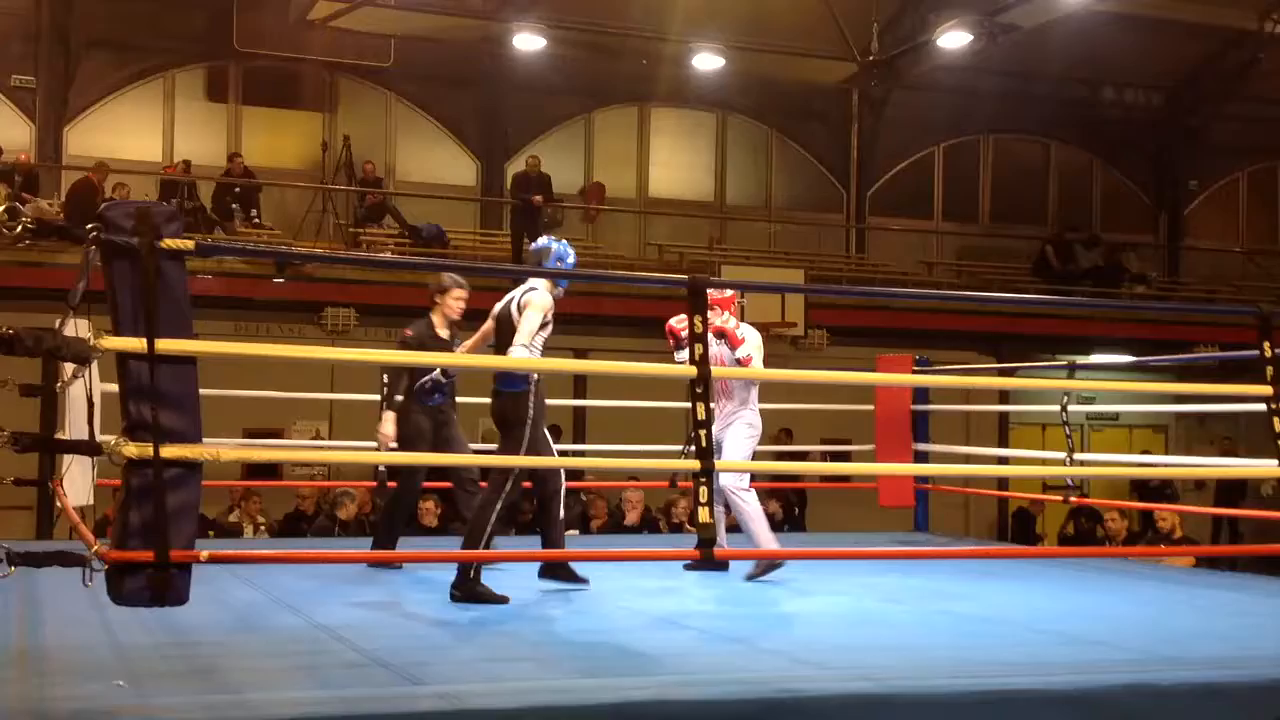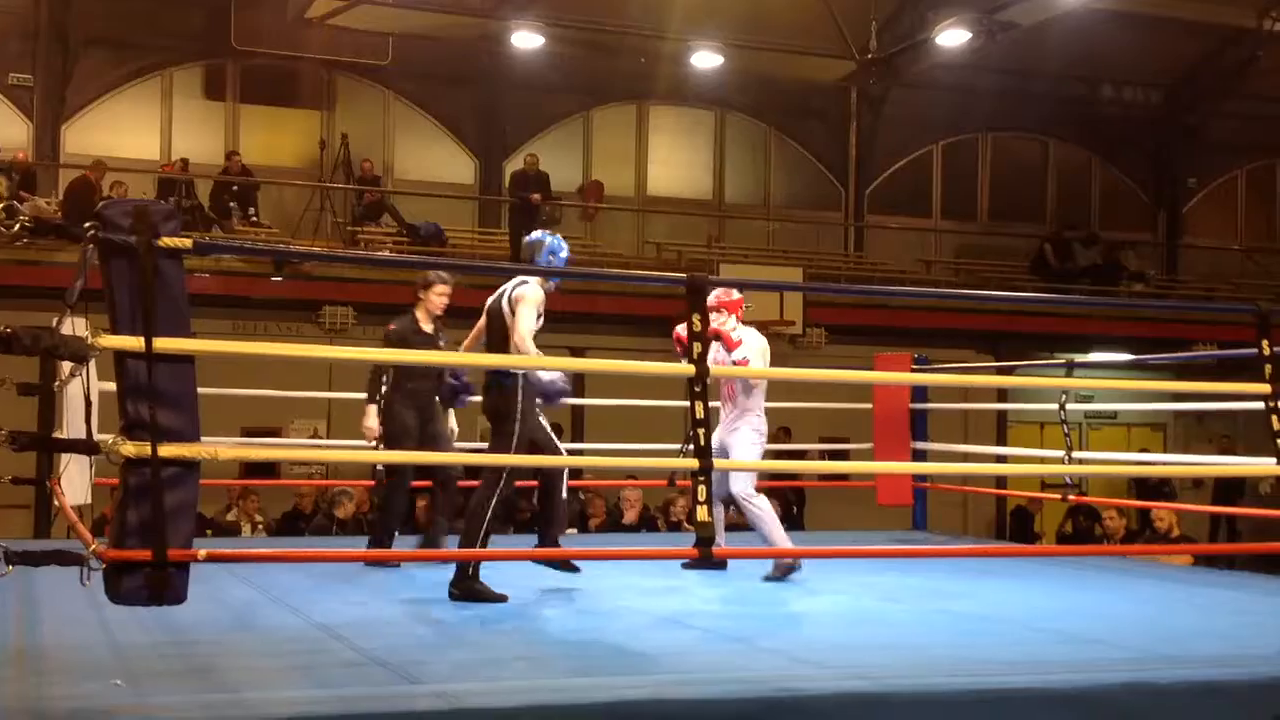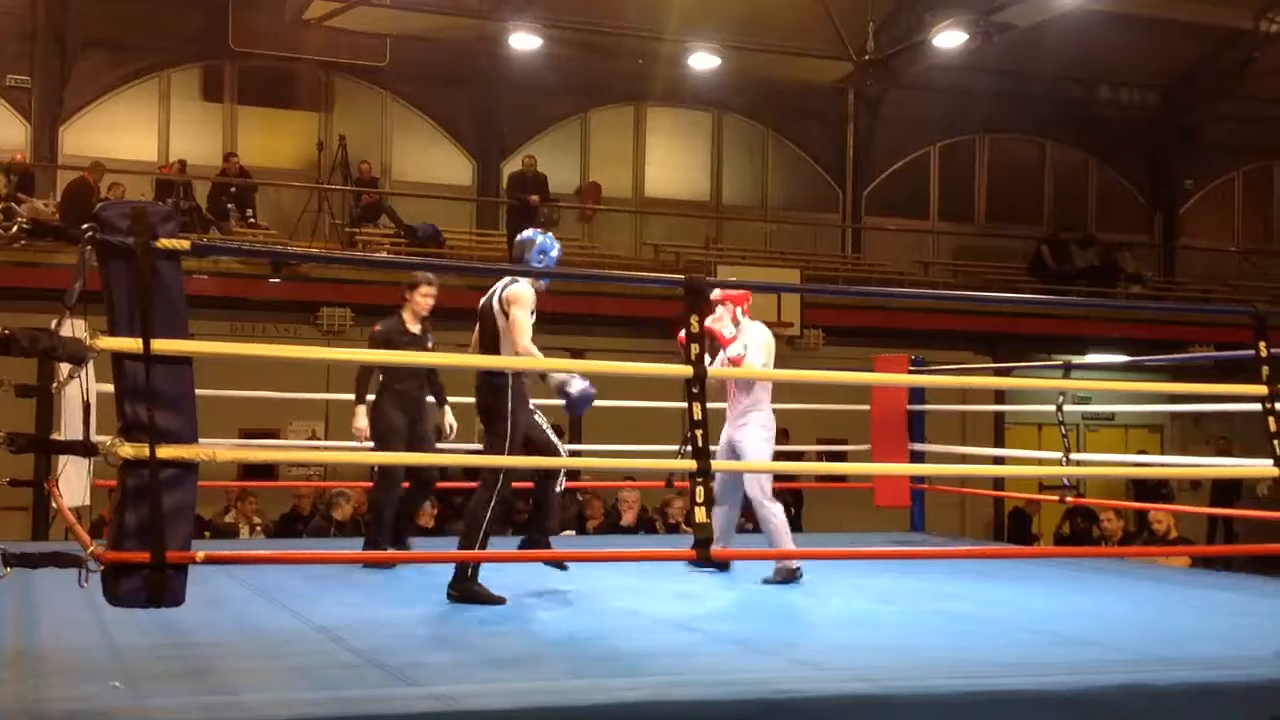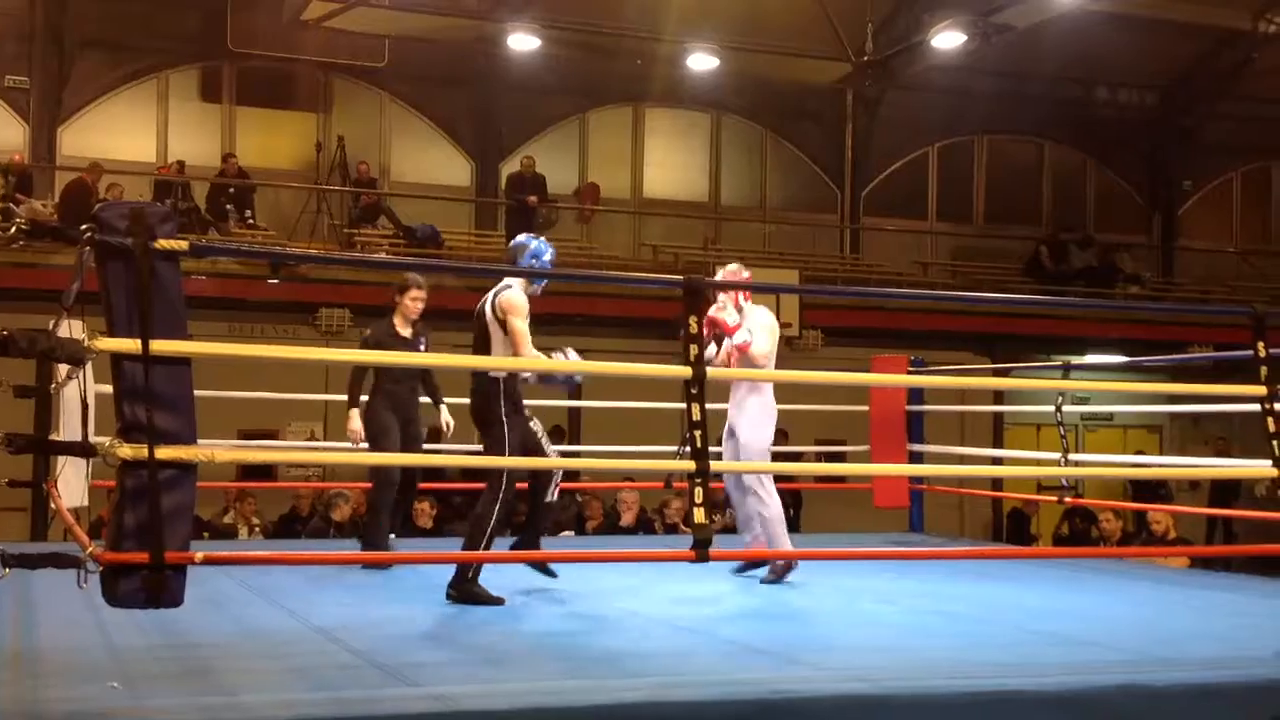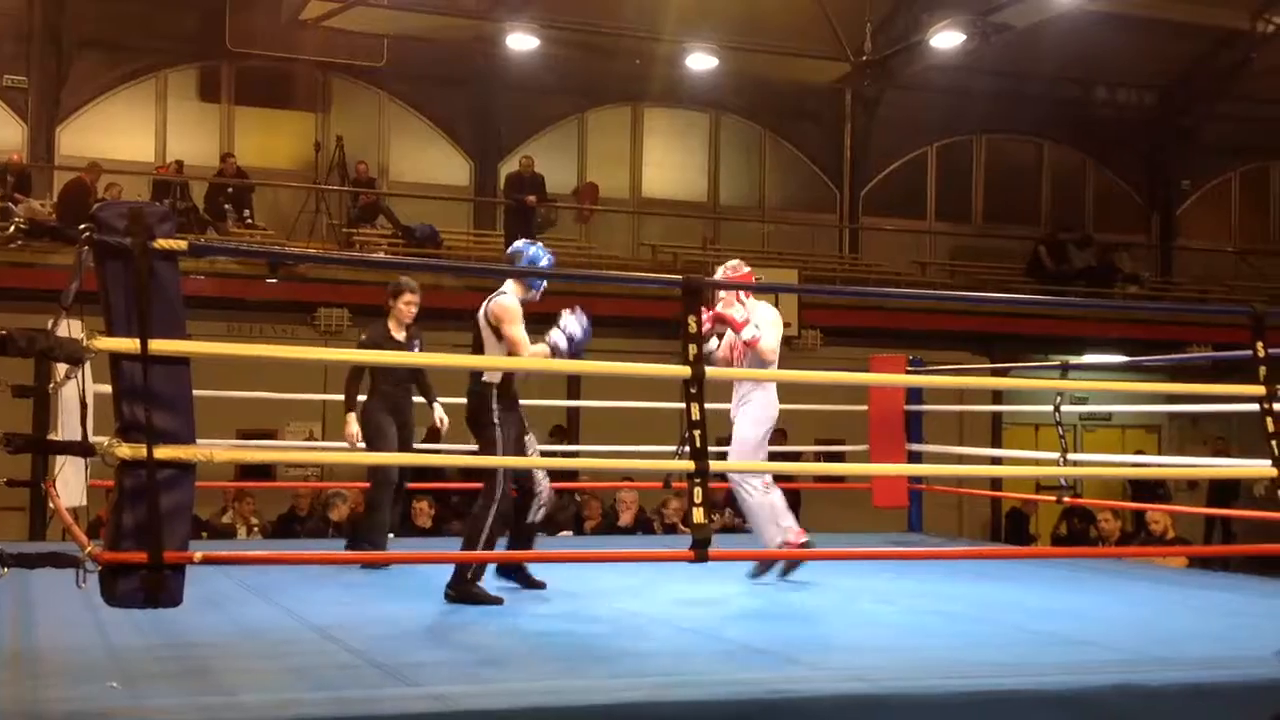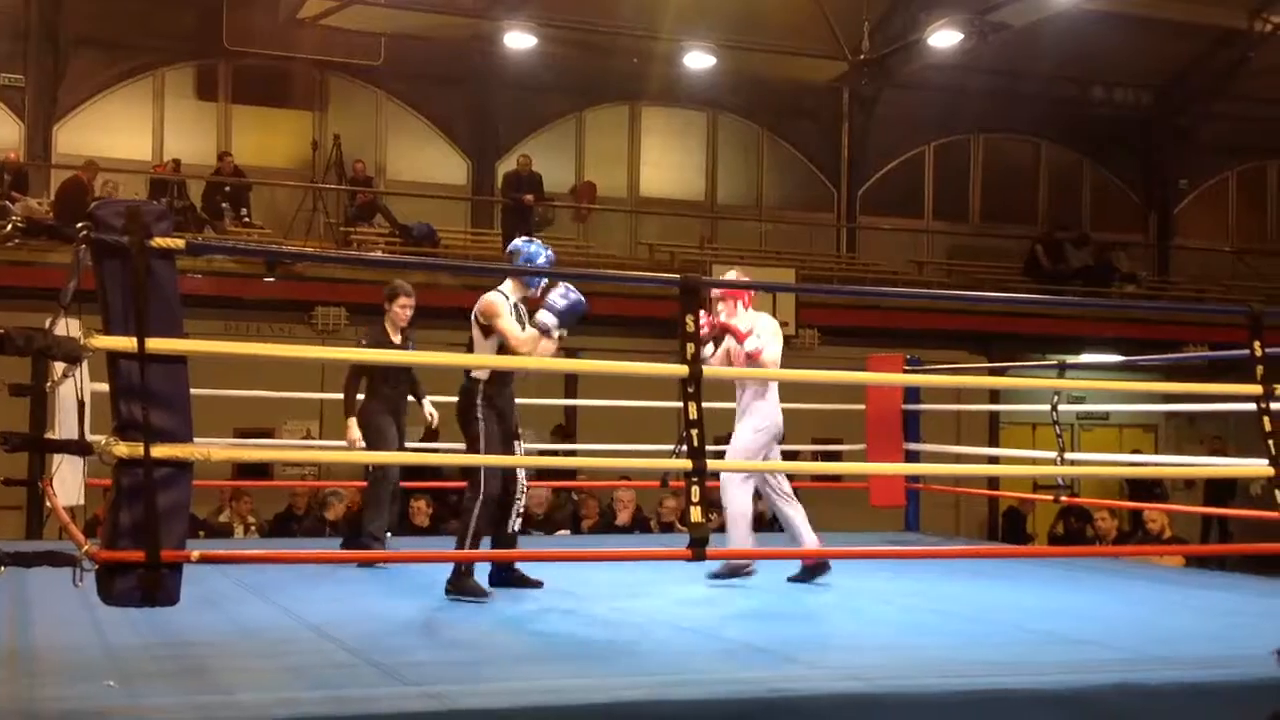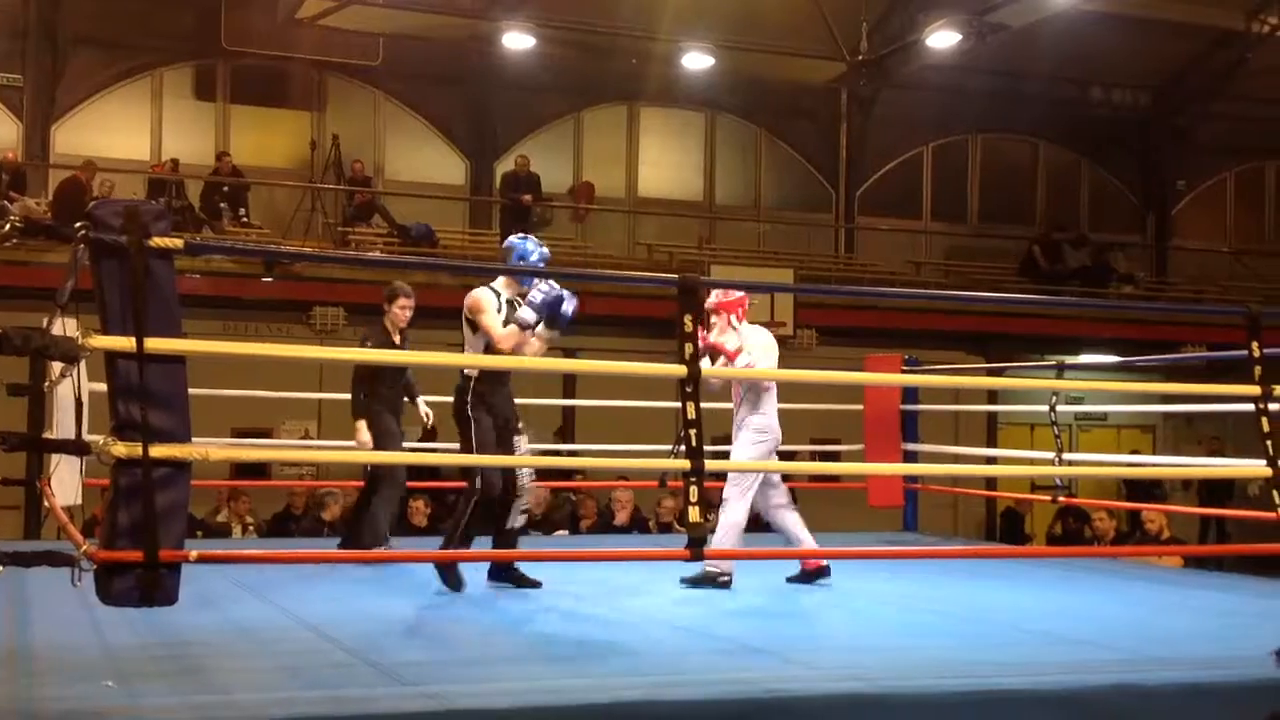
dt=0.1s
person 1, frame 1
left shoulder: (509, 299)
right shoulder: (540, 297)
left elbow: (473, 343)
right elbow: (522, 339)
right wrist: (517, 364)
left hip: (511, 397)
right hip: (522, 399)
left knee: (551, 477)
right knee: (501, 486)
left ankle: (553, 559)
right ankle: (466, 580)
person 1, frame 2
left shoulder: (502, 293)
right shoulder: (531, 290)
left elbow: (470, 342)
right elbow: (521, 338)
right wrist: (543, 373)
left hip: (502, 391)
right hip: (512, 392)
left knee: (555, 461)
right knee: (495, 481)
left ankle: (549, 544)
right ankle: (464, 578)
person 1, frame 3
left shoulder: (496, 291)
right shoulder: (521, 291)
left elbow: (476, 347)
right elbow: (521, 346)
right wrist: (563, 379)
left hip: (496, 388)
right hip: (505, 392)
left knee: (554, 455)
right knee: (494, 483)
left ankle: (537, 540)
right ankle: (463, 581)
person 1, frame 4
left shoulder: (494, 296)
right shoulder: (514, 297)
right elbow: (525, 354)
left wrist: (550, 364)
right wrist: (561, 364)
left hip: (500, 396)
right hip: (498, 399)
left knee: (548, 464)
right knee: (499, 488)
left ankle: (528, 542)
right ankle: (463, 581)
person 1, frame 5
left shoulder: (509, 305)
right shoulder: (501, 304)
left elbow: (523, 358)
right elbow: (527, 356)
left wrist: (562, 337)
right wrist: (563, 337)
left hip: (505, 403)
right hip: (491, 405)
left knee: (535, 486)
right knee: (496, 492)
left ankle: (512, 563)
right ankle: (463, 581)
person 1, frame 6
left shoulder: (517, 306)
right shoulder: (494, 301)
left elbow: (537, 354)
right elbow: (522, 347)
left wrist: (559, 323)
right wrist: (551, 313)
left hip: (502, 401)
right hip: (480, 402)
left knee: (514, 488)
right knee: (486, 486)
left ankle: (502, 568)
right ankle: (461, 574)
person 1, frame 7
left shoulder: (517, 303)
right shoulder: (480, 298)
left elbow: (531, 354)
right elbow: (503, 343)
left wrist: (549, 320)
right wrist: (533, 308)
left hip: (502, 400)
right hip: (476, 401)
left knee: (515, 485)
right knee: (487, 483)
left ankle: (502, 565)
right ankle: (449, 559)
person 2, frame 1
left shoulder: (747, 335)
right shoulder: (712, 341)
left elbow: (754, 375)
left wrist: (735, 339)
right wrist: (680, 345)
left hip: (742, 422)
right hip: (720, 423)
left knee: (731, 483)
right knee: (710, 488)
left ankle: (768, 551)
person 2, frame 2
left shoulder: (754, 339)
right shoulder: (718, 345)
left elbow: (755, 380)
left wrist: (734, 344)
right wrist: (686, 349)
left hip: (748, 427)
right hip: (725, 427)
left knee: (742, 489)
right knee: (709, 489)
left ankle: (785, 554)
person 2, frame 3
left shoulder: (758, 334)
right shoulder: (729, 336)
left elbow: (752, 372)
left wrist: (728, 341)
left hip: (756, 423)
right hip: (733, 425)
left knee: (758, 492)
right knee: (722, 491)
left ankle: (788, 564)
person 2, frame 4
left shoulder: (761, 317)
right shoulder: (735, 322)
left elbow: (761, 359)
right elbow: (720, 366)
left wrist: (732, 328)
right wrist: (706, 340)
left hip: (757, 408)
right hip: (736, 409)
left knee: (755, 481)
right knee: (734, 483)
left ankle: (782, 555)
right ankle: (756, 547)
person 2, frame 5
left shoulder: (764, 313)
right shoulder: (731, 322)
left elbow: (769, 354)
right elbow: (720, 362)
left wrist: (741, 323)
right wrist: (708, 334)
left hip: (759, 402)
right hip: (744, 404)
left knee: (742, 475)
right knee: (756, 479)
left ankle: (771, 546)
right ankle: (793, 537)
person 2, frame 6
left shoulder: (763, 324)
right shoulder: (731, 332)
left elbow: (771, 365)
right elbow: (714, 368)
left wrist: (744, 335)
right wrist: (705, 340)
left hip: (761, 414)
right hip: (750, 416)
left knee: (733, 481)
right knee: (776, 490)
left ankle: (739, 559)
right ankle: (813, 554)
person 2, frame 7
left shoulder: (757, 337)
right shoulder: (734, 341)
left elbow: (764, 380)
right elbow: (712, 379)
left wrist: (732, 352)
right wrist: (700, 353)
left hip: (758, 428)
right hip: (751, 430)
left knee: (735, 496)
right knee: (774, 502)
left ankle: (718, 568)
right ankle: (813, 562)
person 3, frame 1
left shoulder: (454, 336)
right shoulder: (417, 332)
right elbow: (395, 376)
left wrist: (452, 415)
right wrist: (388, 416)
left hip: (444, 415)
right hip: (415, 414)
left knee: (468, 477)
right knee: (410, 482)
right ankle: (382, 550)
person 3, frame 2
left shoulder: (439, 332)
right shoulder: (400, 327)
right elbow: (379, 369)
left wrist: (450, 412)
right wrist: (371, 410)
left hip: (430, 410)
right hip: (401, 409)
left knee: (447, 474)
right knee: (399, 479)
left ankle: (433, 541)
right ankle: (378, 549)
person 3, frame 3
left shoulder: (427, 333)
right shoulder: (387, 328)
right elbow: (366, 371)
left wrist: (446, 409)
right wrist: (360, 410)
left hip: (418, 411)
right hip: (390, 409)
left knee: (427, 477)
right knee: (392, 477)
left ankle: (397, 537)
right ankle: (375, 548)
person 3, frame 4
left shoulder: (421, 335)
right shoulder: (378, 332)
left elbow: (427, 375)
right elbow: (358, 374)
left wrist: (441, 407)
right wrist: (353, 413)
left hip: (410, 412)
right hip: (382, 410)
left knee: (409, 480)
right knee: (387, 477)
left ankle: (379, 540)
right ankle: (373, 549)
person 3, frame 5
left shoulder: (414, 337)
right shoulder: (373, 335)
right elbow: (354, 378)
left wrist: (435, 404)
right wrist: (351, 418)
left hip: (404, 414)
right hip: (378, 412)
left knee: (395, 480)
right knee: (386, 477)
left ankle: (360, 541)
right ankle: (371, 548)
person 3, frame 6
left shoulder: (407, 339)
right shoulder: (372, 339)
right elbow: (352, 382)
left wrist: (424, 401)
right wrist: (351, 422)
left hip: (397, 414)
right hip: (377, 413)
left knee: (386, 478)
right knee: (386, 476)
left ankle: (355, 541)
right ankle: (371, 545)
person 3, frame 7
left shoulder: (402, 338)
right shoulder: (373, 339)
right elbow: (358, 385)
left wrist: (418, 401)
right wrist: (360, 425)
left hip: (388, 415)
right hip: (377, 416)
left knee: (379, 480)
right knee: (394, 477)
left ankle: (353, 541)
right ankle: (372, 542)
